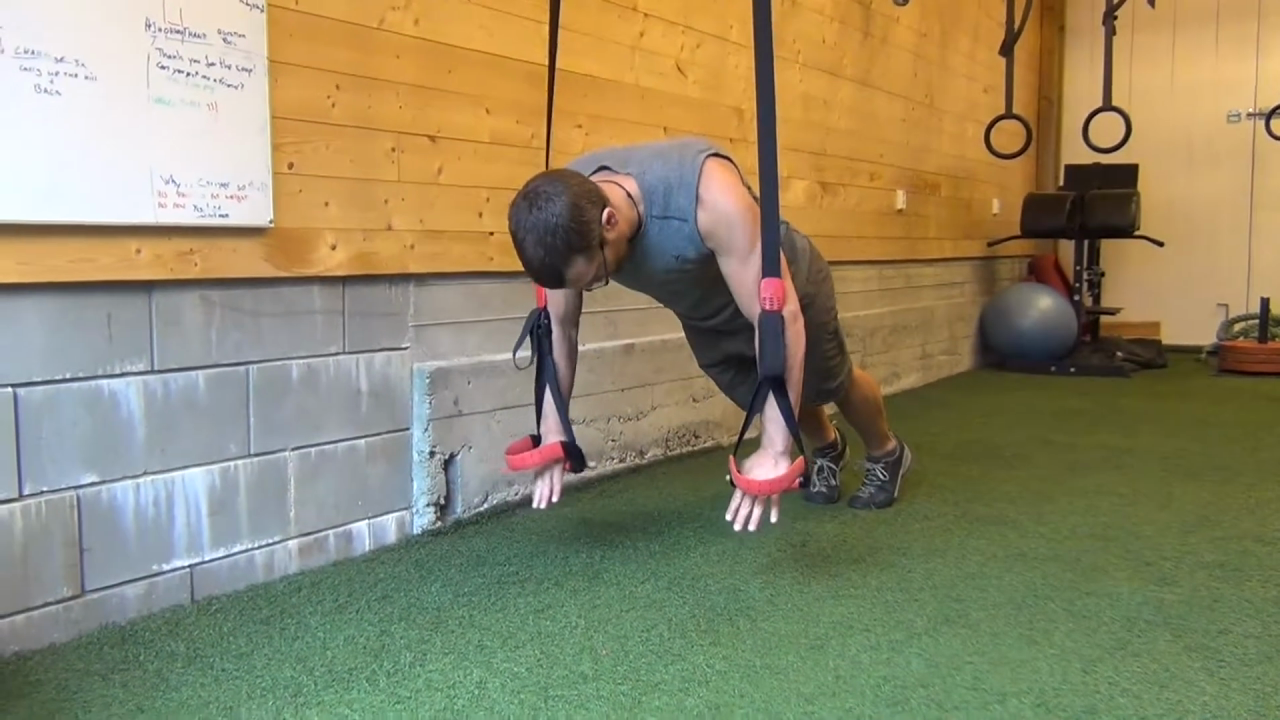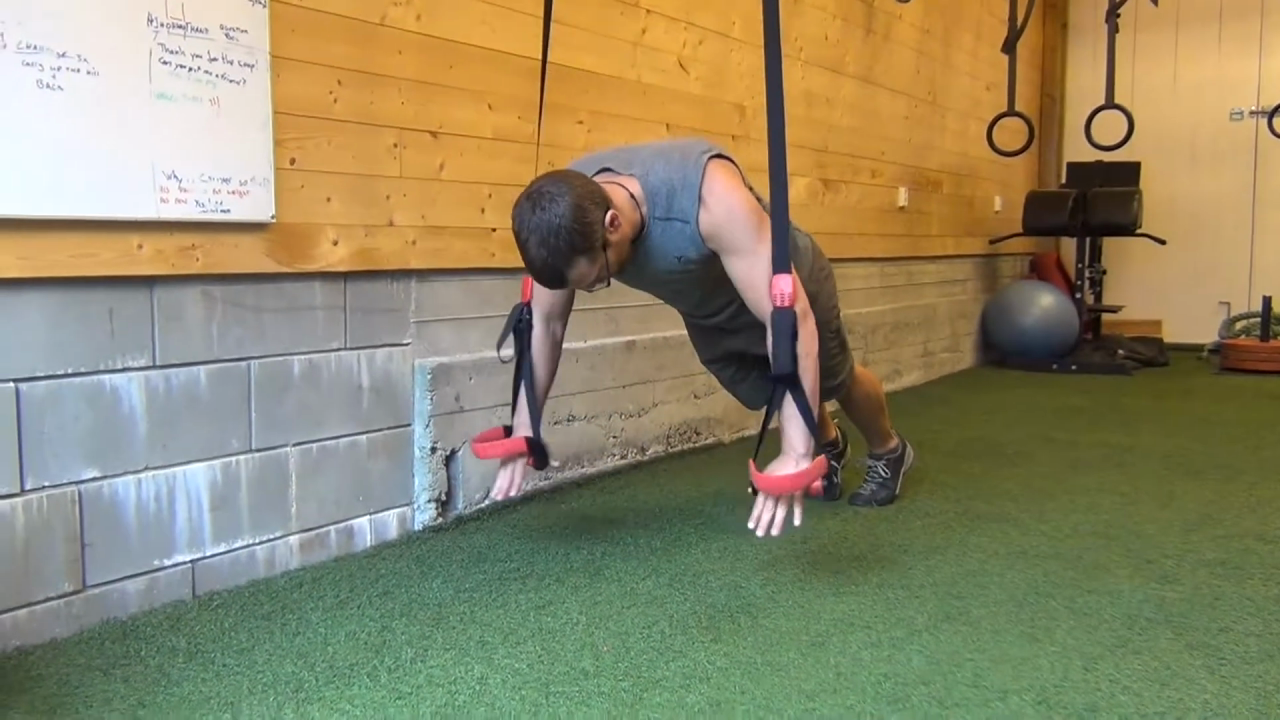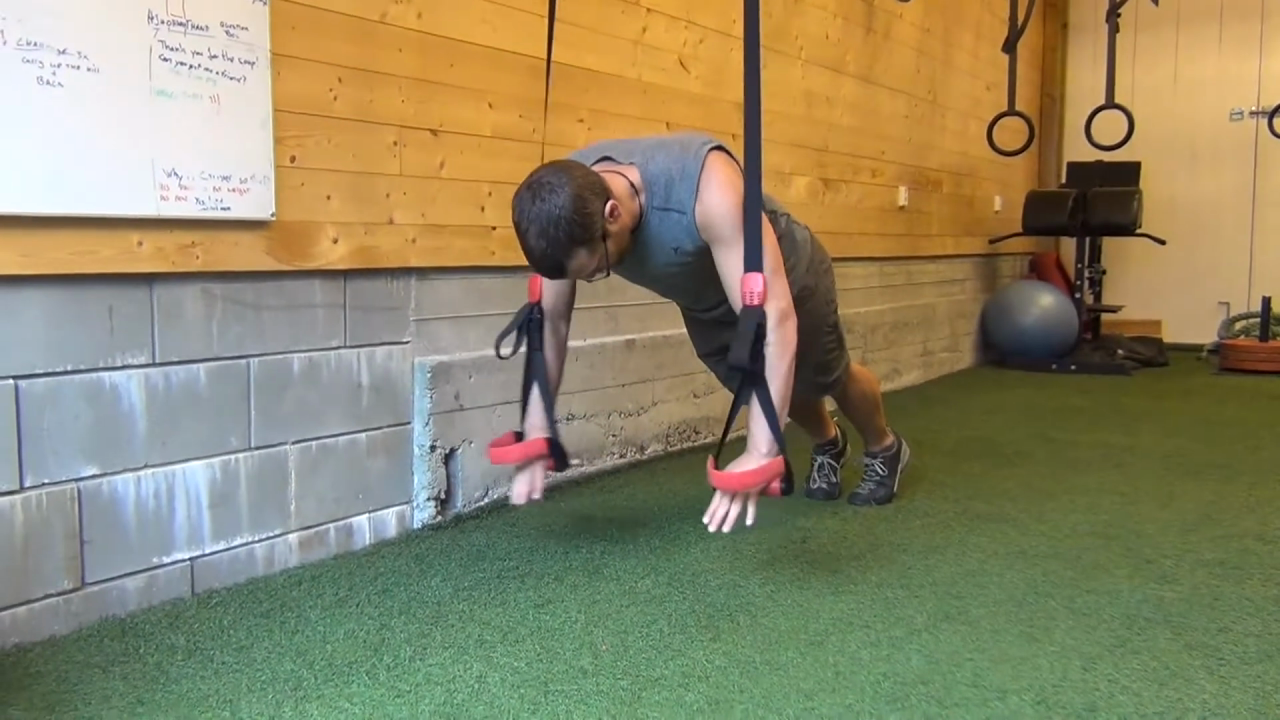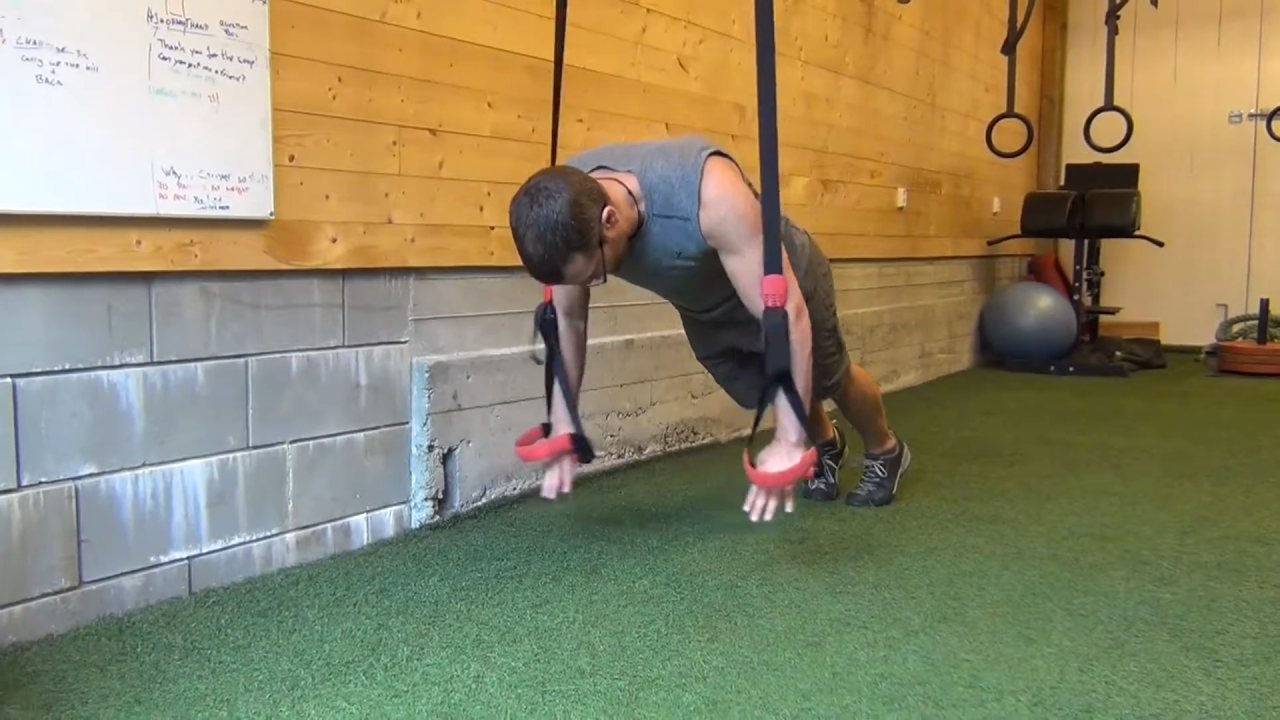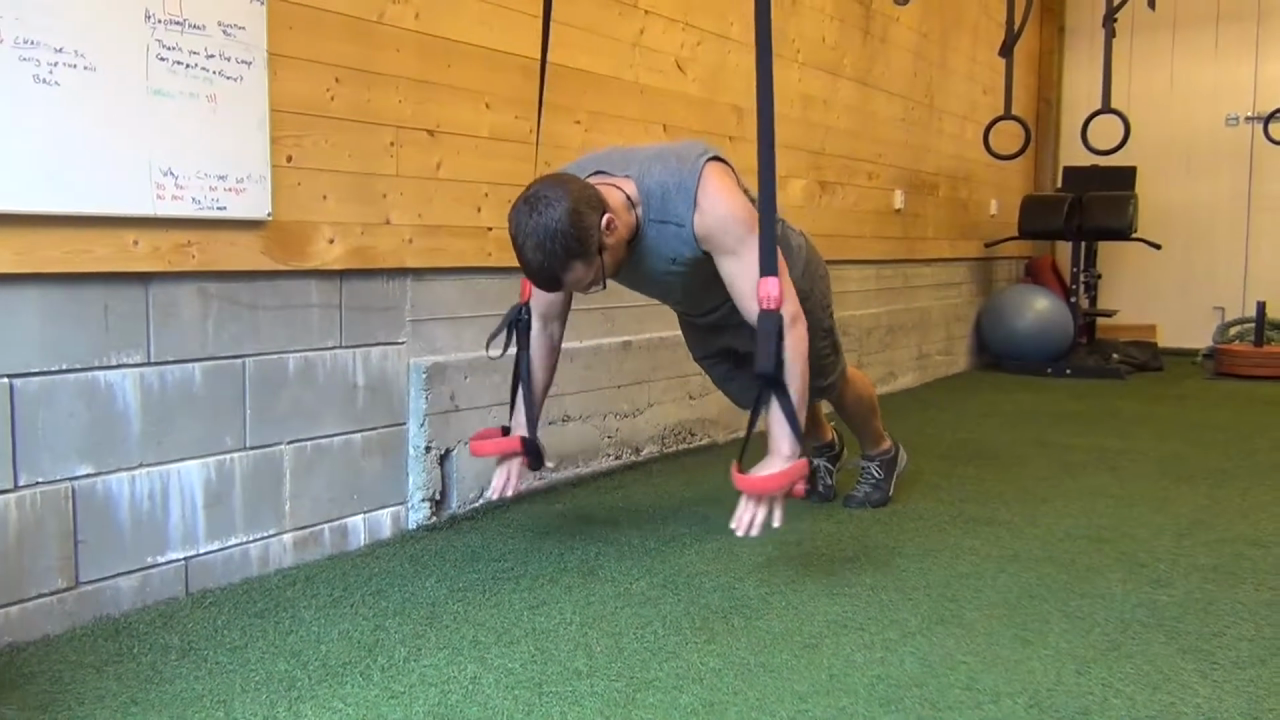
dt=0.2s
person 1, frame 1
left shoulder: (705, 192)
right shoulder: (567, 215)
left elbow: (781, 318)
right elbow: (561, 327)
left wrist: (775, 451)
right wrist: (553, 432)
left hip: (785, 287)
left knee: (830, 381)
right knee: (766, 398)
left ankle: (887, 454)
right ankle: (828, 449)
person 1, frame 2
left shoulder: (709, 194)
right shoulder: (567, 211)
left elbow: (791, 319)
right elbow: (545, 323)
left wrist: (796, 453)
right wrist: (522, 429)
left hip: (789, 288)
left knee: (836, 380)
right knee: (770, 395)
left ankle: (888, 452)
right ankle: (831, 447)
person 1, frame 3
left shoulder: (705, 185)
right shoulder: (566, 204)
left elbow: (775, 317)
right elbow: (551, 319)
left wrist: (761, 452)
right wrist: (536, 433)
left hip: (788, 278)
left knee: (829, 376)
right knee: (775, 389)
left ankle: (885, 450)
right ankle: (829, 446)
person 1, frame 4
left shoulder: (707, 191)
right shoulder: (567, 206)
left elbow: (787, 315)
right elbow: (568, 320)
left wrist: (789, 442)
right wrist: (561, 426)
left hip: (785, 281)
left knee: (830, 377)
right knee: (762, 390)
left ankle: (886, 453)
right ankle: (828, 447)
person 1, frame 5
left shoulder: (703, 196)
right shoulder: (559, 209)
left elbow: (783, 321)
right elbow: (544, 323)
left wrist: (782, 455)
right wrist: (520, 434)
left hip: (780, 281)
left knee: (826, 381)
right knee: (761, 395)
left ankle: (881, 454)
right ankle: (825, 448)
